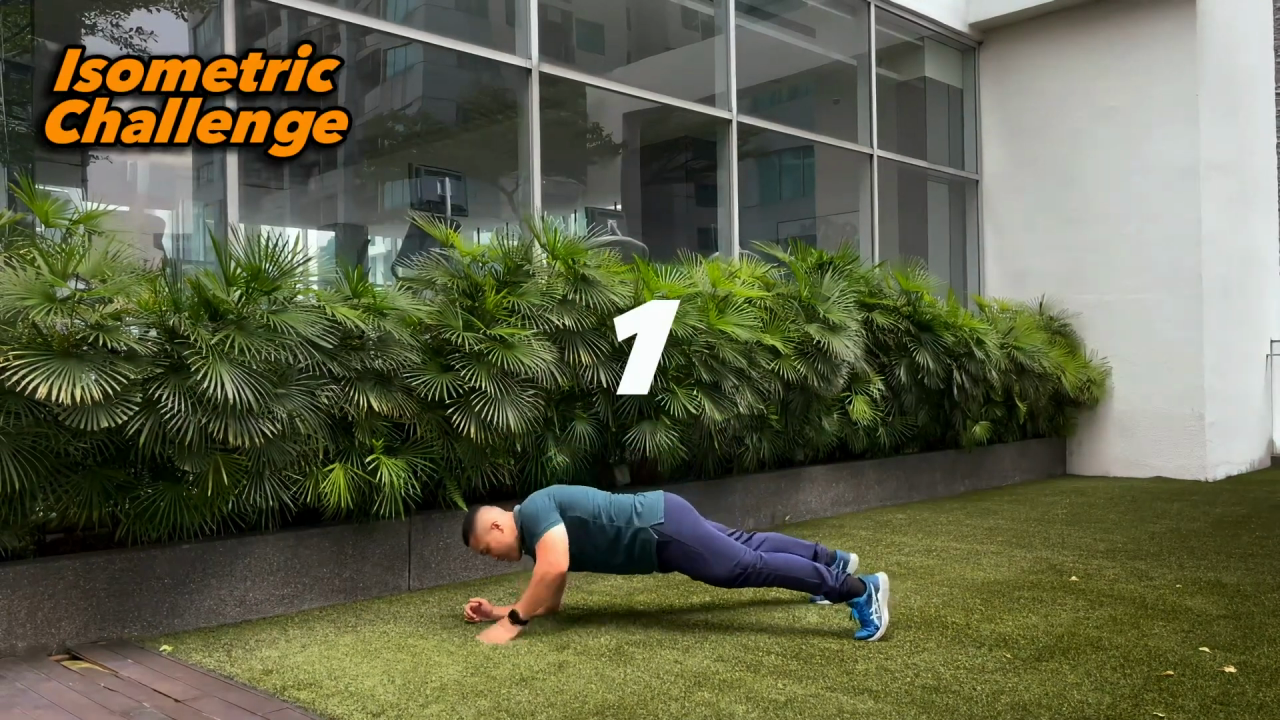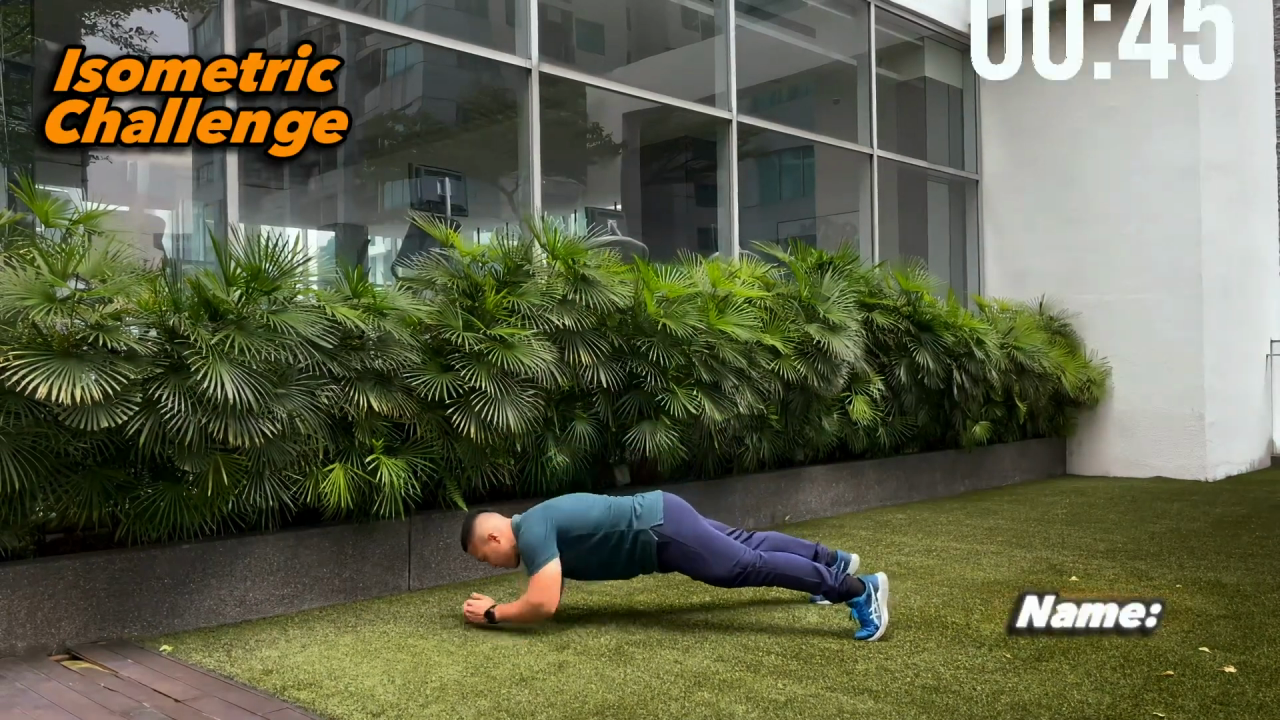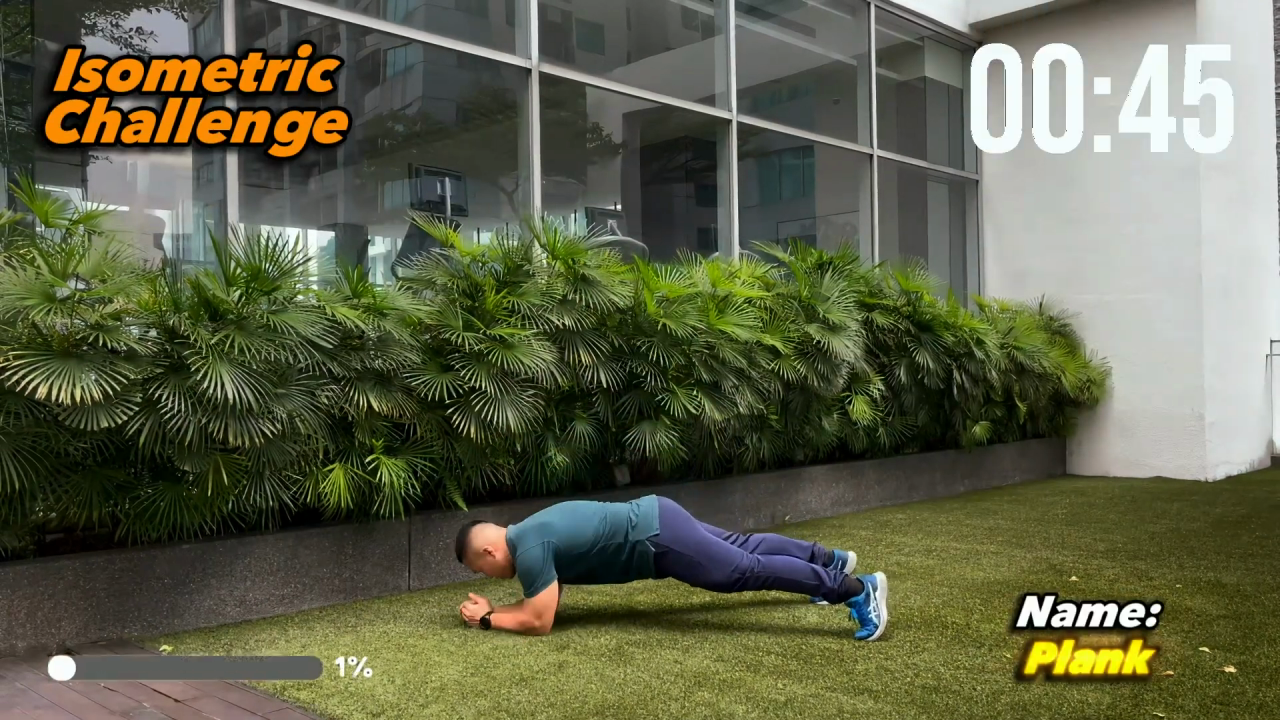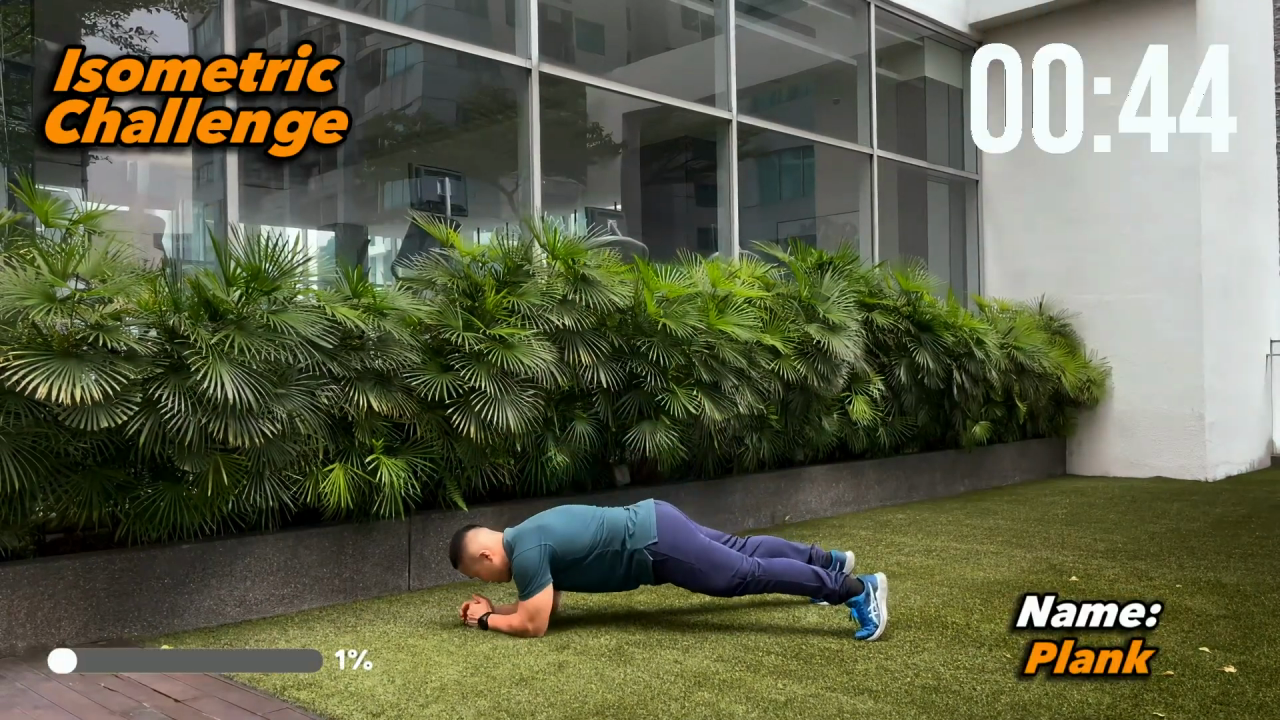
dt=0.2s
person 1, frame 1
left shoulder: (536, 509)
right shoulder: (541, 533)
left elbow: (556, 567)
right elbow: (550, 601)
left wrist: (514, 620)
right wrist: (497, 611)
left hip: (661, 527)
right hip: (659, 527)
left knee: (746, 567)
right knee: (746, 544)
left ankle: (858, 590)
right ankle: (832, 561)
person 1, frame 2
left shoulder: (533, 531)
right shoulder: (535, 531)
left elbow: (544, 604)
right elbow: (547, 600)
left wrist: (494, 612)
right wrist: (496, 611)
left hip: (659, 529)
right hip: (658, 522)
left knee: (746, 565)
right knee: (746, 544)
left ankle: (858, 590)
right ankle: (833, 561)
person 1, frame 3
left shoulder: (529, 549)
right shoulder: (530, 536)
left elbow: (539, 621)
right elbow: (546, 600)
left wrist: (488, 619)
right wrist: (494, 607)
left hip: (655, 539)
right hip: (652, 518)
left knee: (744, 570)
right knee: (742, 548)
left ankle: (857, 589)
right ankle: (829, 560)
person 1, frame 4
left shoulder: (526, 553)
right shoulder: (526, 537)
left elbow: (534, 624)
right elbow: (546, 601)
left wrist: (488, 620)
right wrist: (495, 607)
left hip: (653, 545)
right hip: (650, 521)
left knee: (744, 575)
right knee: (739, 550)
left ankle: (856, 589)
right ankle: (827, 561)
